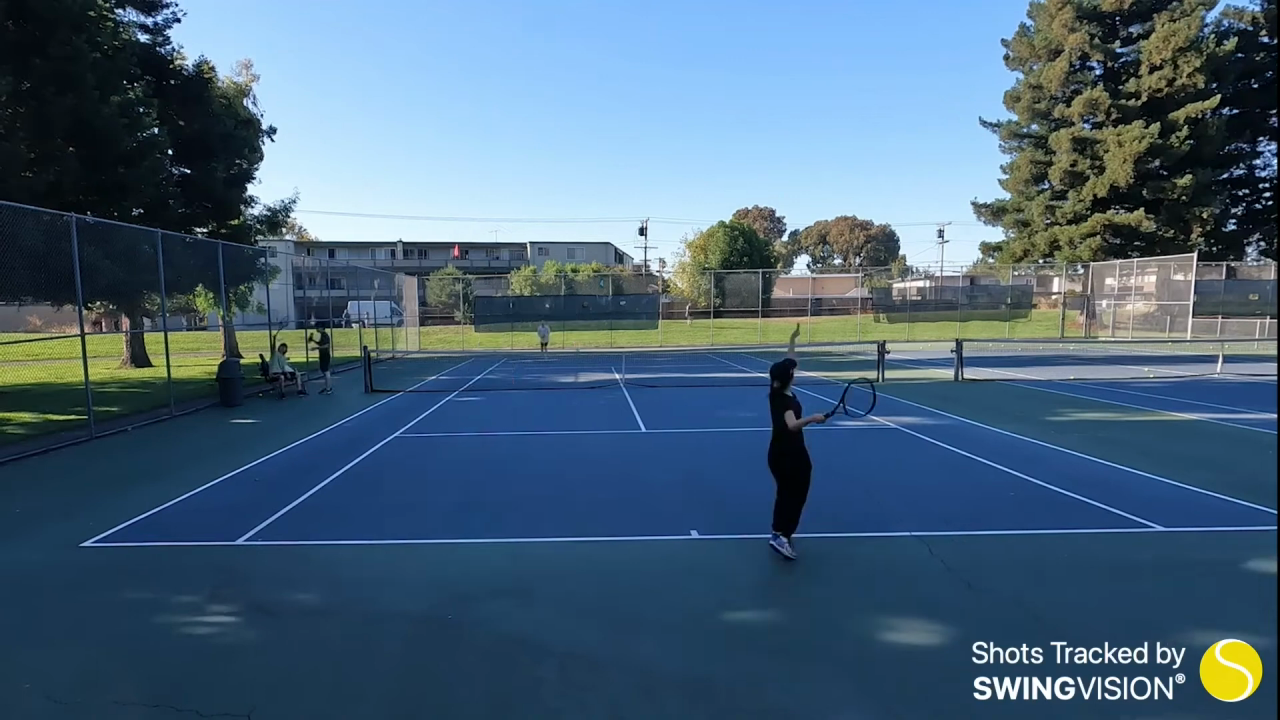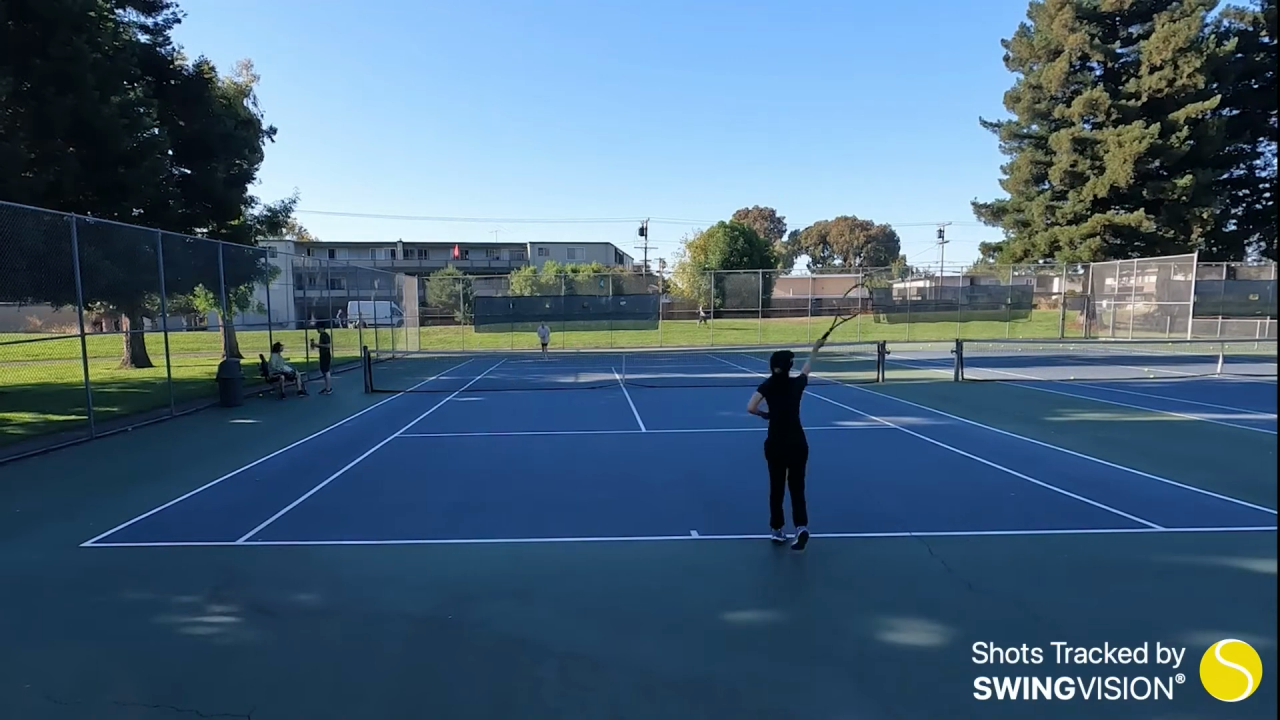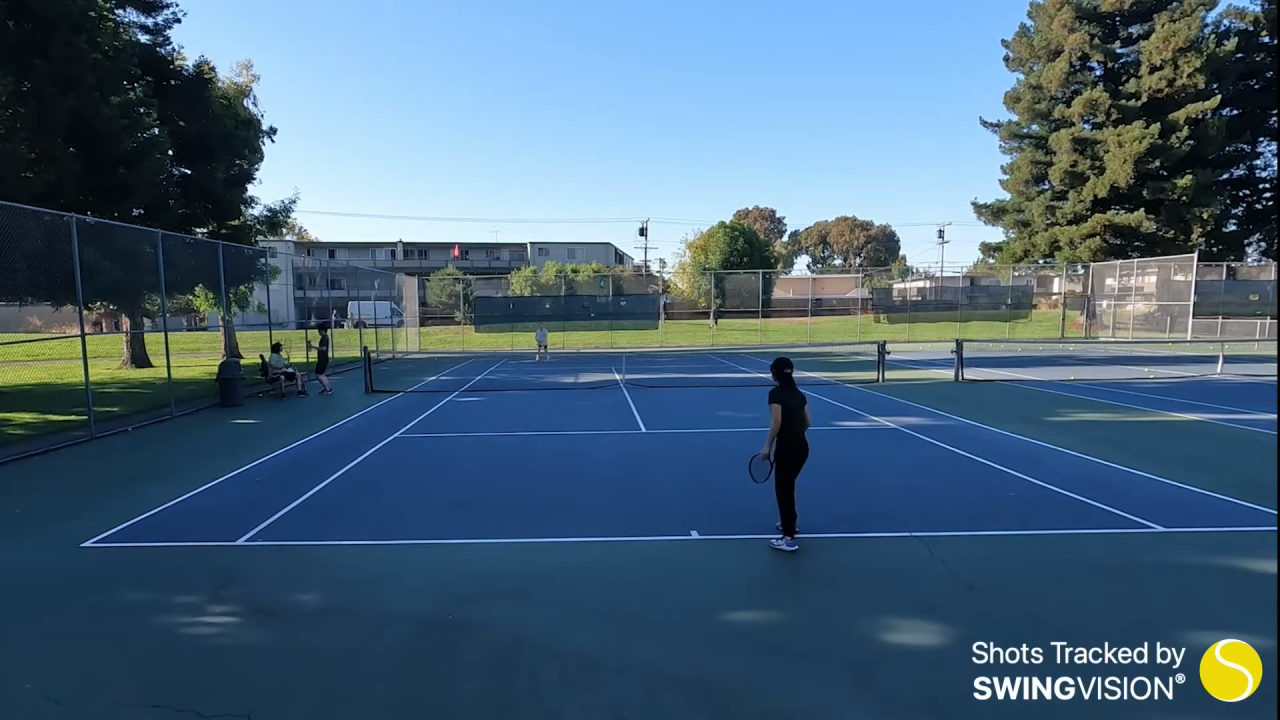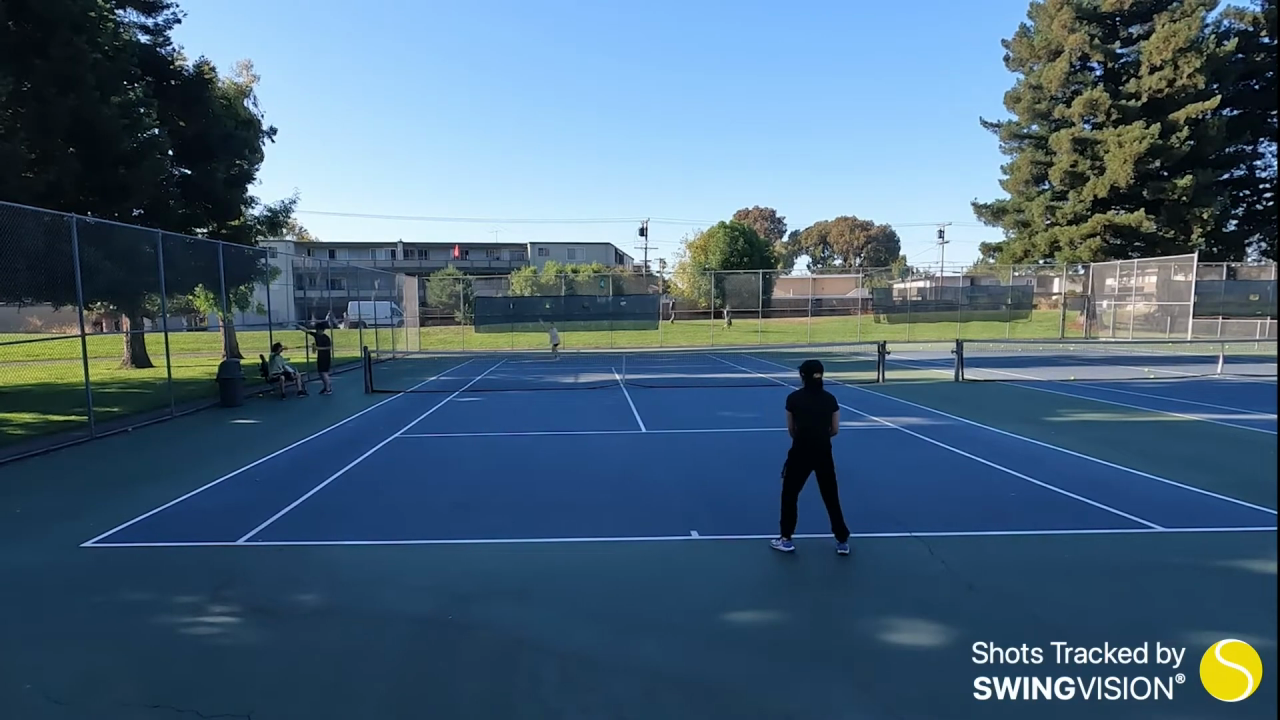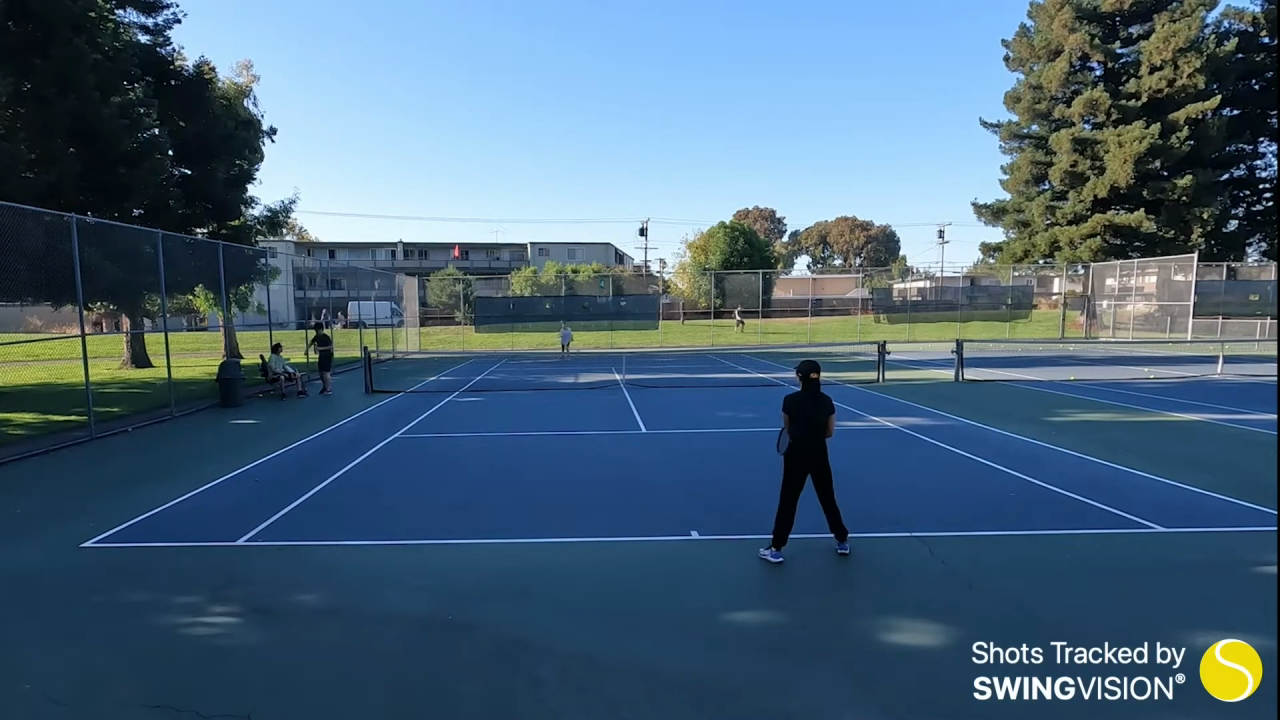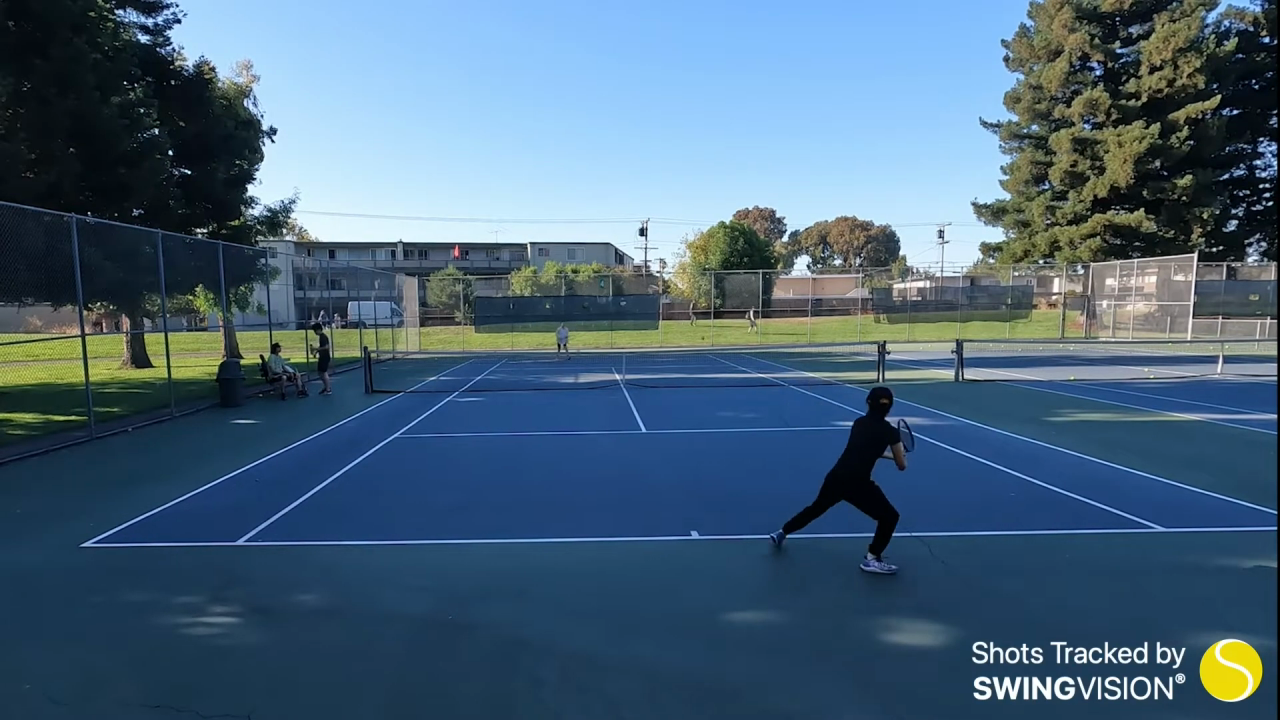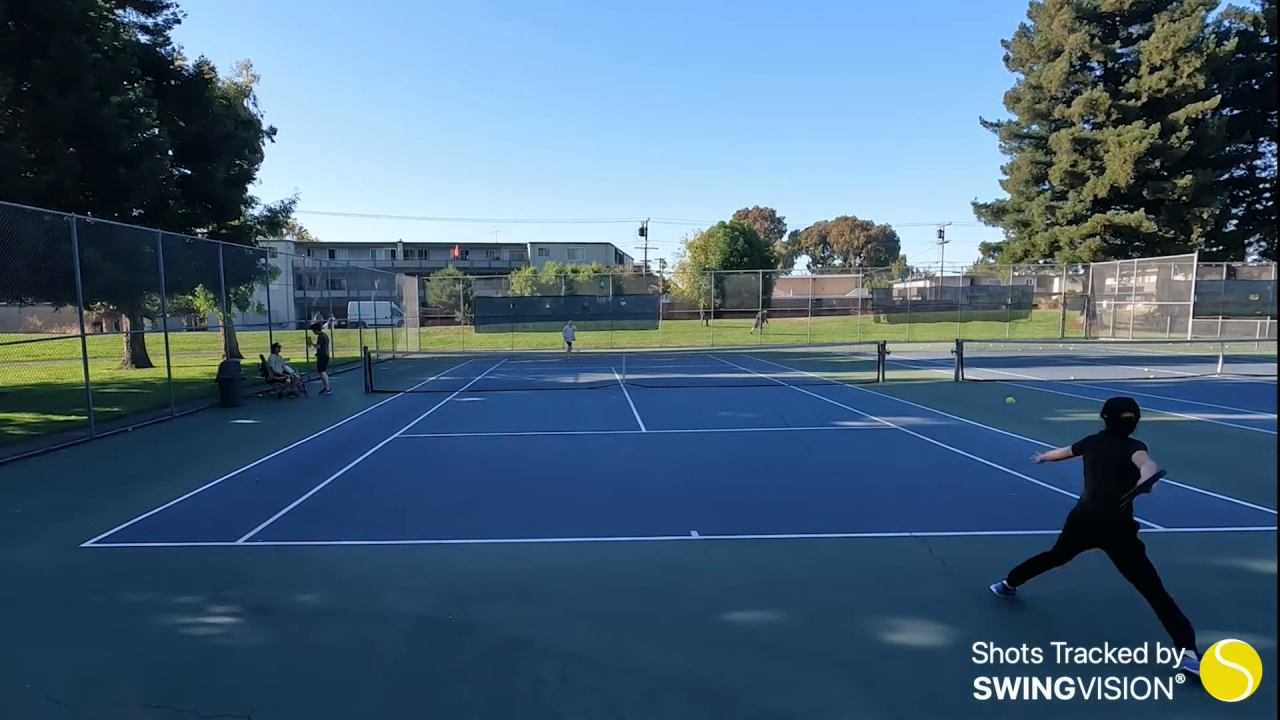
dt=0.7s
person 1, frame 1
left shoulder: (776, 393)
right shoulder: (786, 401)
left elbow: (788, 361)
right elbow: (793, 425)
left wrist: (792, 340)
right wrist: (811, 418)
left hip: (776, 455)
right hip: (793, 456)
left knee: (784, 495)
right knee: (796, 497)
left ankle: (777, 533)
right ankle: (783, 537)
person 1, frame 2
left shoulder: (766, 385)
right shoulder: (797, 383)
left elbow: (751, 408)
right elbow: (807, 368)
left wrist: (765, 414)
right wrist: (815, 350)
left hip: (775, 443)
right hip: (797, 442)
left knee: (777, 487)
right knee: (797, 486)
left ankle: (777, 531)
right ankle: (800, 529)
person 1, frame 3
left shoulder: (776, 393)
right shoulder: (799, 393)
left elbow: (776, 423)
right elbow: (806, 422)
left wrist: (768, 446)
left hip: (788, 447)
right hip: (802, 446)
left knee: (783, 490)
right knee: (787, 486)
left ankle: (789, 538)
right ankle: (789, 523)
person 1, frame 4
left shoulder: (794, 398)
right shoulder: (830, 399)
left elbow: (792, 430)
right elbow: (834, 430)
left hip: (801, 451)
right hip: (823, 452)
left knee: (789, 494)
right knee: (831, 497)
left ankle: (786, 539)
right ankle: (842, 541)
person 1, frame 5
left shoulder: (790, 400)
right shoulder: (827, 401)
left elbow: (788, 430)
right elbow: (829, 432)
left hip: (797, 455)
right hip: (819, 455)
left knee: (788, 501)
right knee: (828, 499)
left ankle: (776, 549)
right ankle: (842, 541)
person 1, frame 6
left shoulder: (859, 423)
right shoulder: (889, 431)
right elbow: (902, 465)
left wrist: (889, 455)
right wrist: (898, 458)
left hip: (836, 476)
right hip: (857, 483)
left knee: (817, 508)
right knee: (889, 517)
left ankle: (781, 534)
right ankle: (872, 558)
person 1, frame 7
left shoulder: (1091, 442)
right shoulder: (1133, 447)
left elbow: (1058, 453)
right elbow: (1146, 463)
left wrist: (1041, 457)
right wrist: (1147, 474)
left hip: (1081, 519)
right hip: (1116, 526)
left knee: (1057, 556)
right knee: (1152, 588)
left ankle: (1007, 584)
